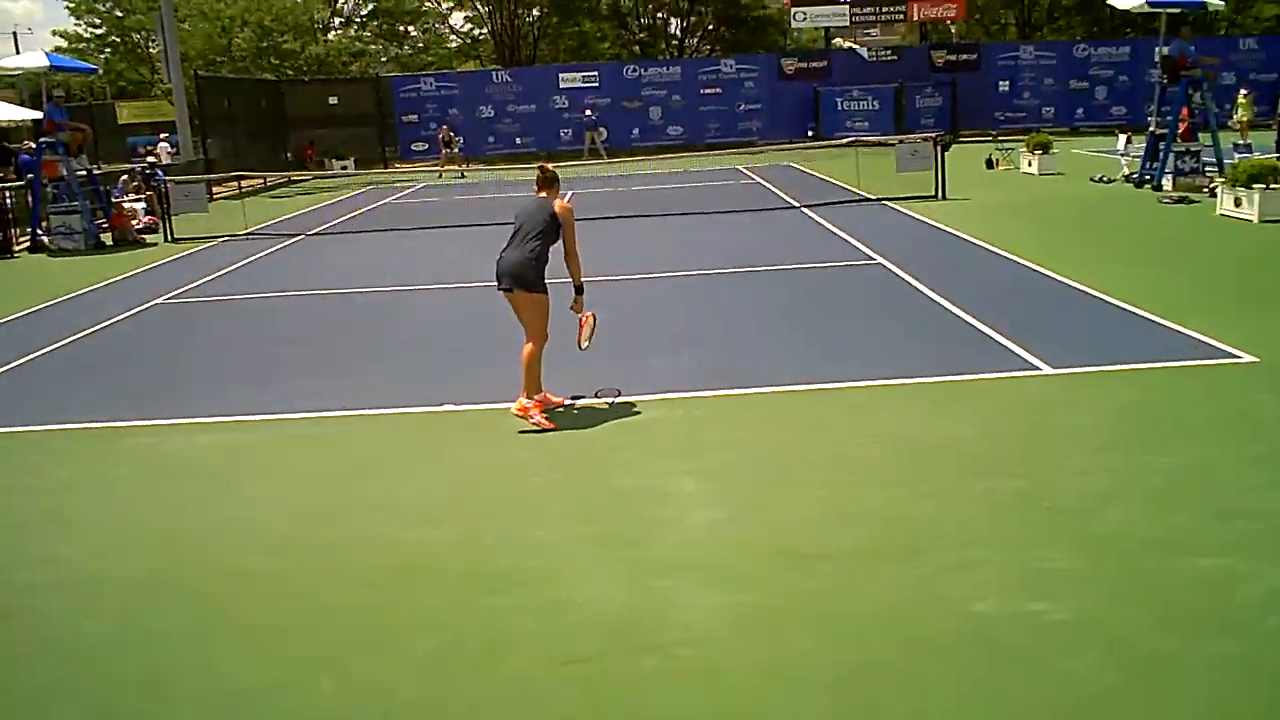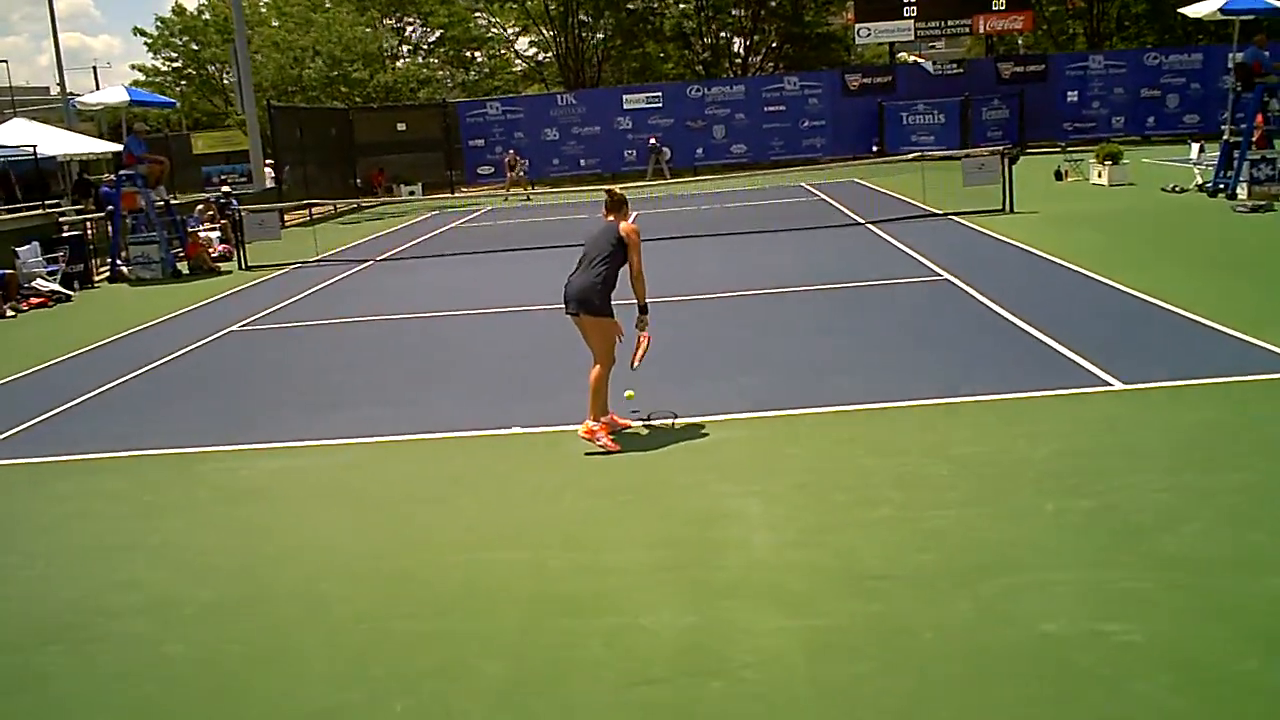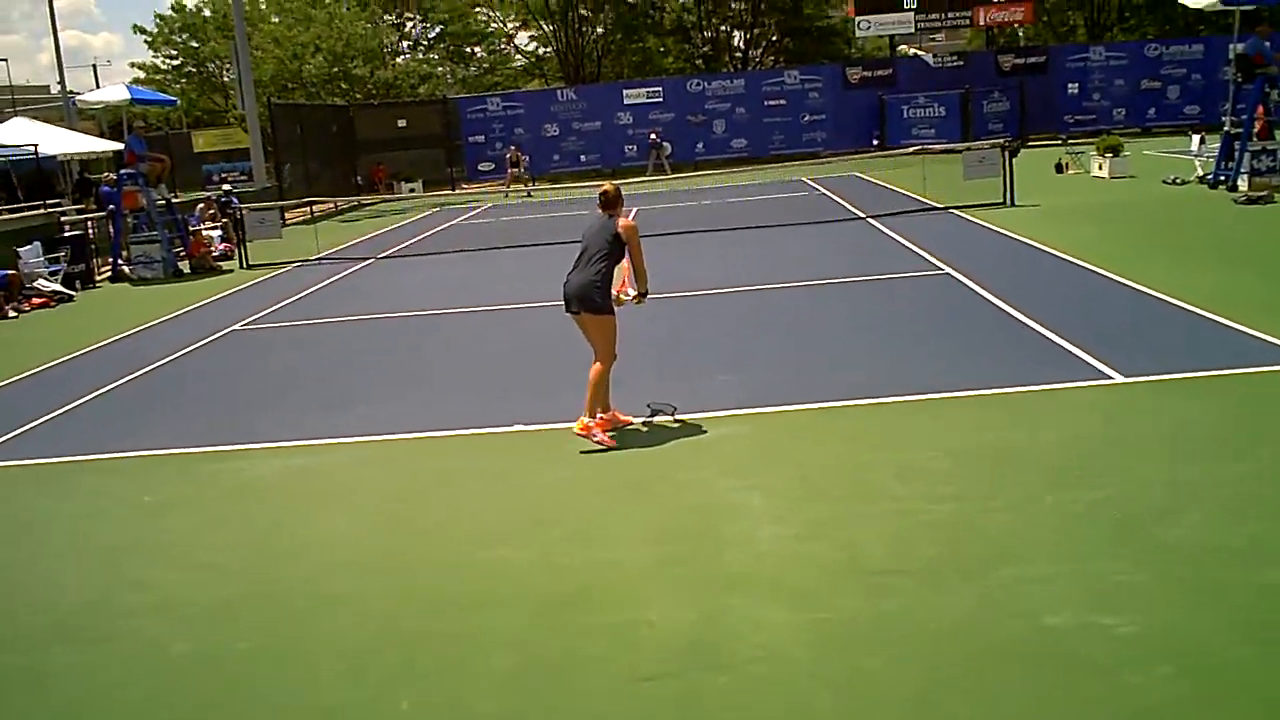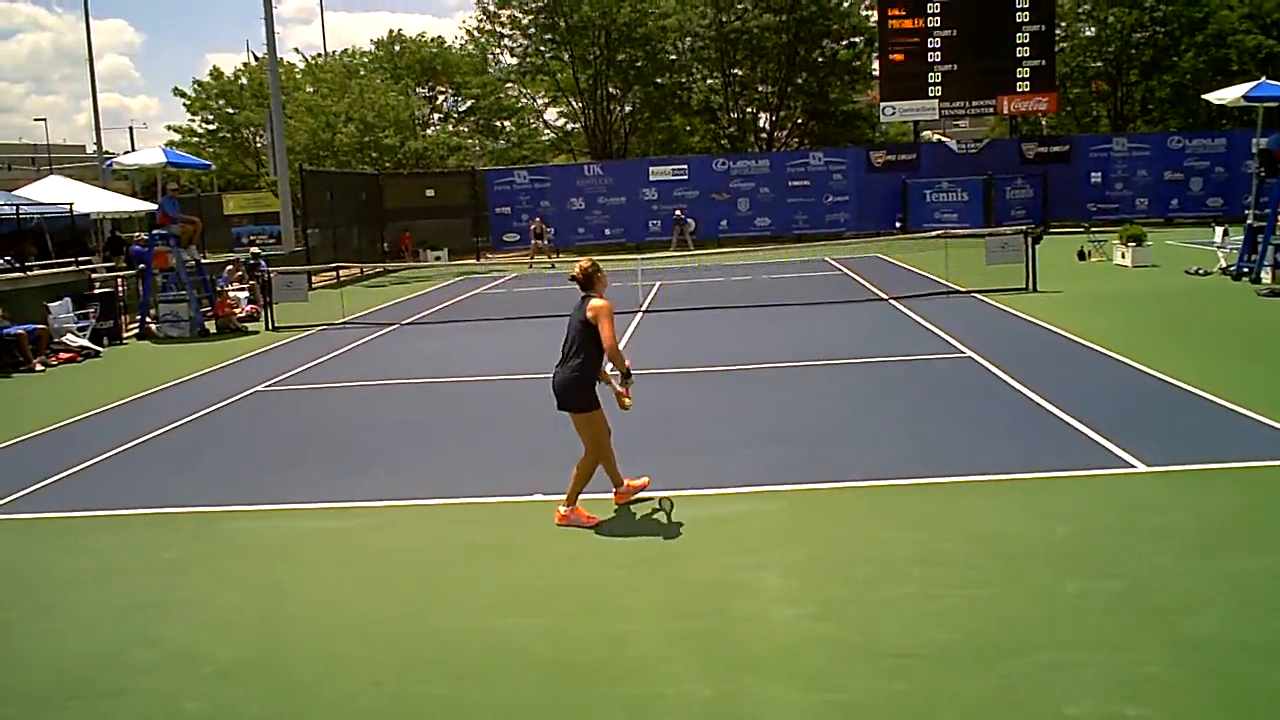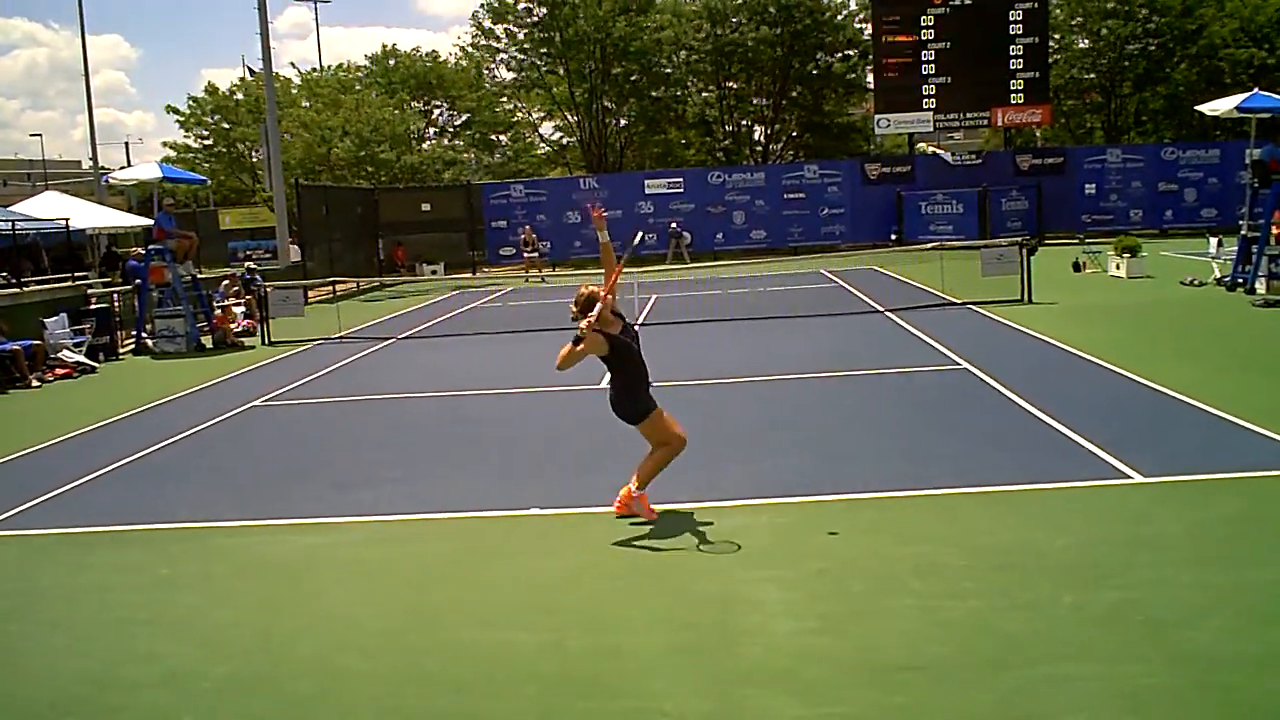
dt=1s
person 1, frame 1
left shoulder: (525, 207)
right shoulder: (562, 207)
right elbow: (570, 252)
right wrist: (579, 291)
left hip: (505, 266)
right hip: (526, 268)
left knee: (536, 336)
right knee: (536, 338)
left ankle: (537, 394)
right ankle: (526, 401)
person 1, frame 2
left shoulder: (597, 232)
right shoulder: (629, 229)
right elbow: (636, 273)
left wrist: (609, 320)
right wrist: (643, 310)
left hip: (572, 291)
right hip: (592, 293)
left knee: (604, 359)
right knee: (604, 361)
left ankle: (604, 416)
right ankle: (592, 424)
person 1, frame 3
left shoulder: (592, 226)
right shoulder: (626, 225)
right elbow: (638, 267)
left wrist: (610, 294)
right wrist: (641, 292)
left hip: (572, 288)
right hip: (591, 291)
left knee: (603, 354)
right knee: (605, 358)
left ankle: (605, 414)
right ankle: (587, 421)
person 1, frame 4
left shoulder: (584, 306)
right shoulder: (600, 305)
right elbow: (610, 348)
left wrist: (615, 386)
right wrist: (626, 373)
left hip: (569, 380)
right hip: (576, 384)
left knee: (603, 435)
right knee: (595, 450)
left ankle: (621, 487)
right ankle: (567, 509)
person 1, frame 5
left shoulder: (613, 314)
right shoulder: (595, 338)
left elbow: (610, 268)
right elbow: (561, 364)
left wrist: (602, 232)
right wrist: (578, 337)
left hip: (637, 395)
right hip: (630, 400)
left knee: (663, 446)
right knee: (677, 440)
left ankle: (627, 499)
right ankle: (633, 492)
